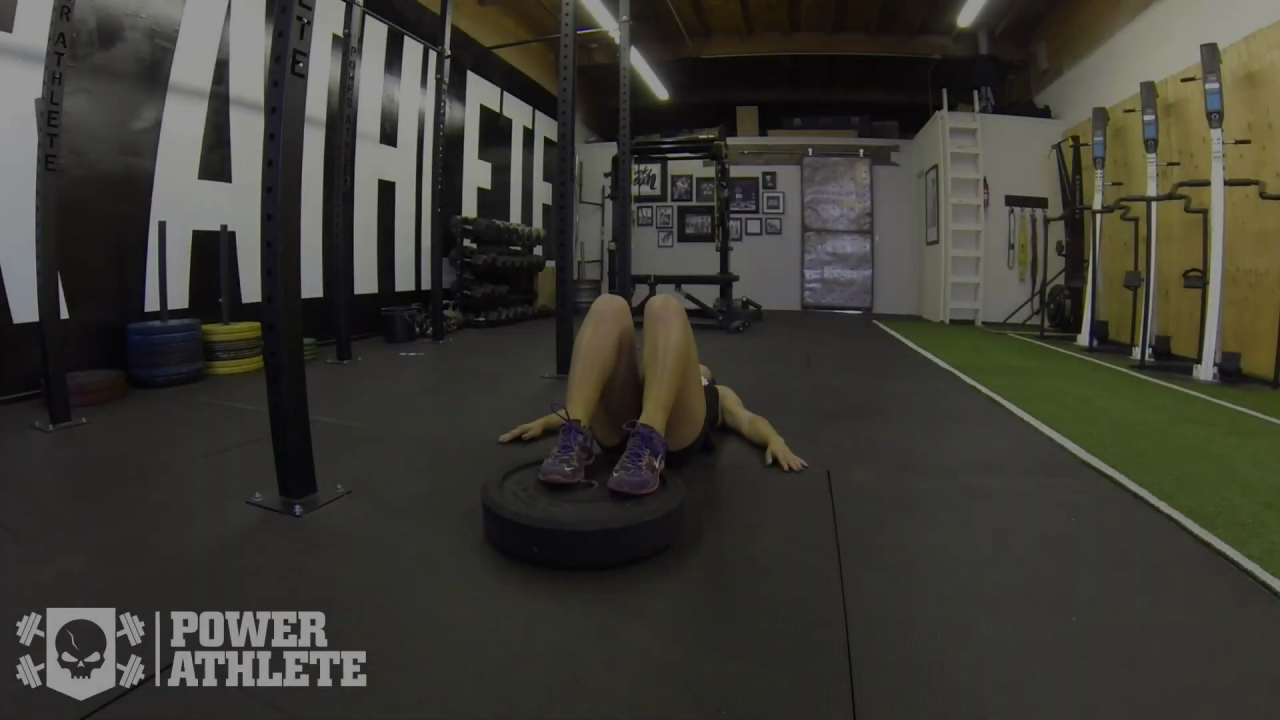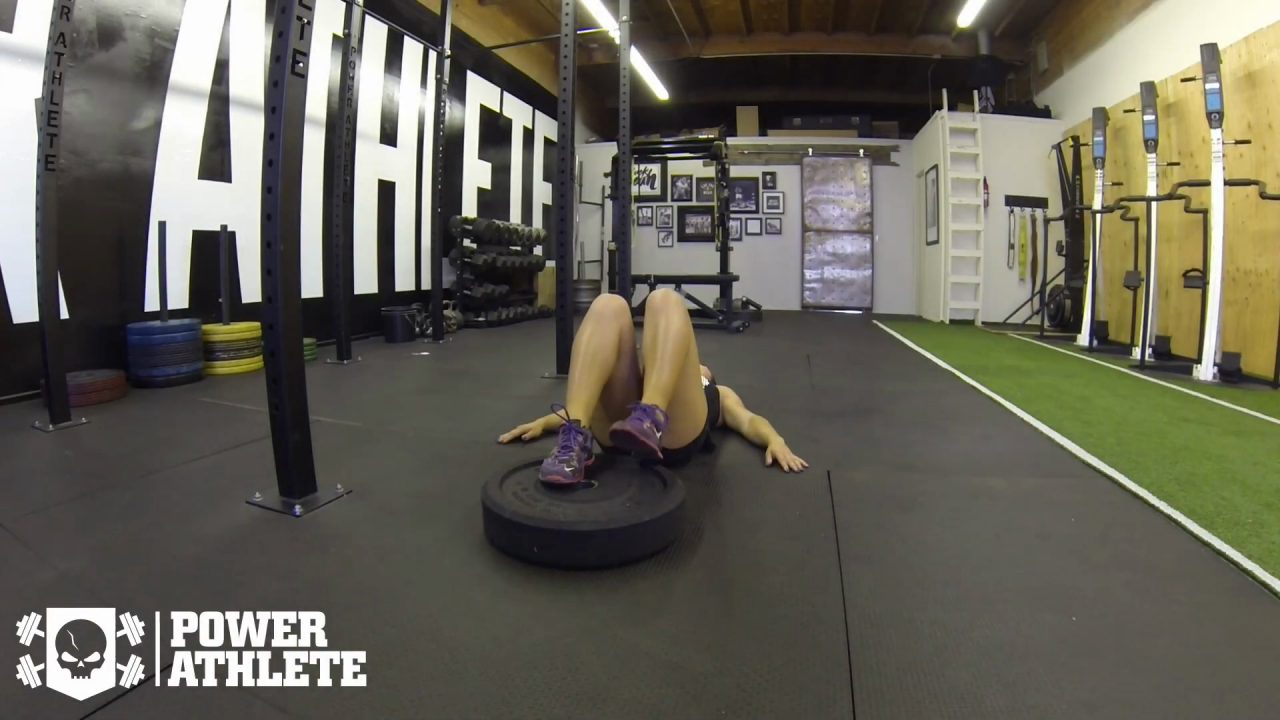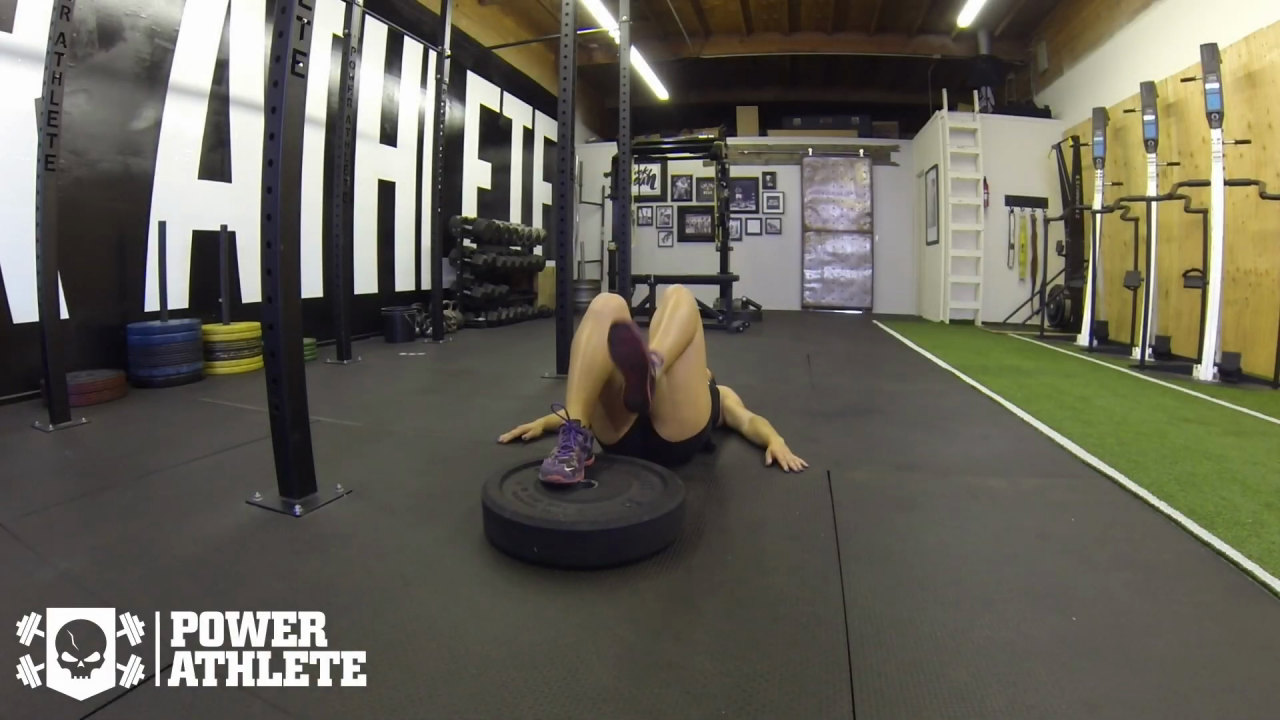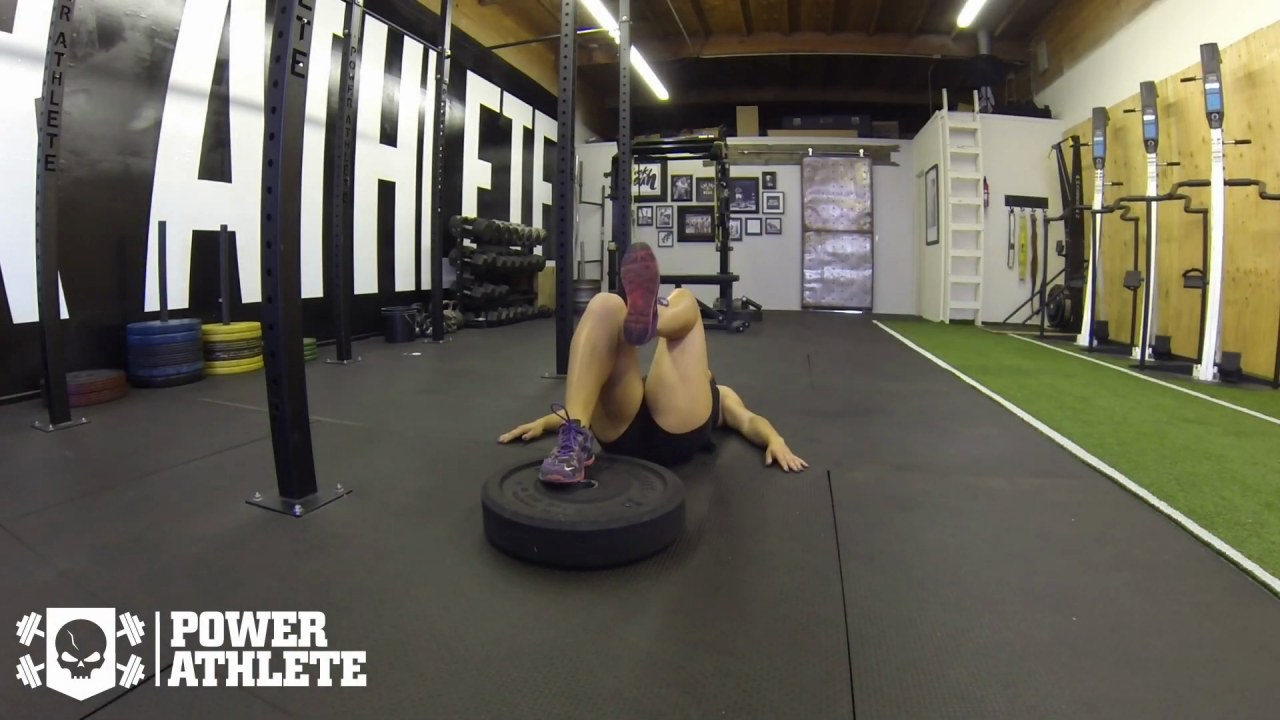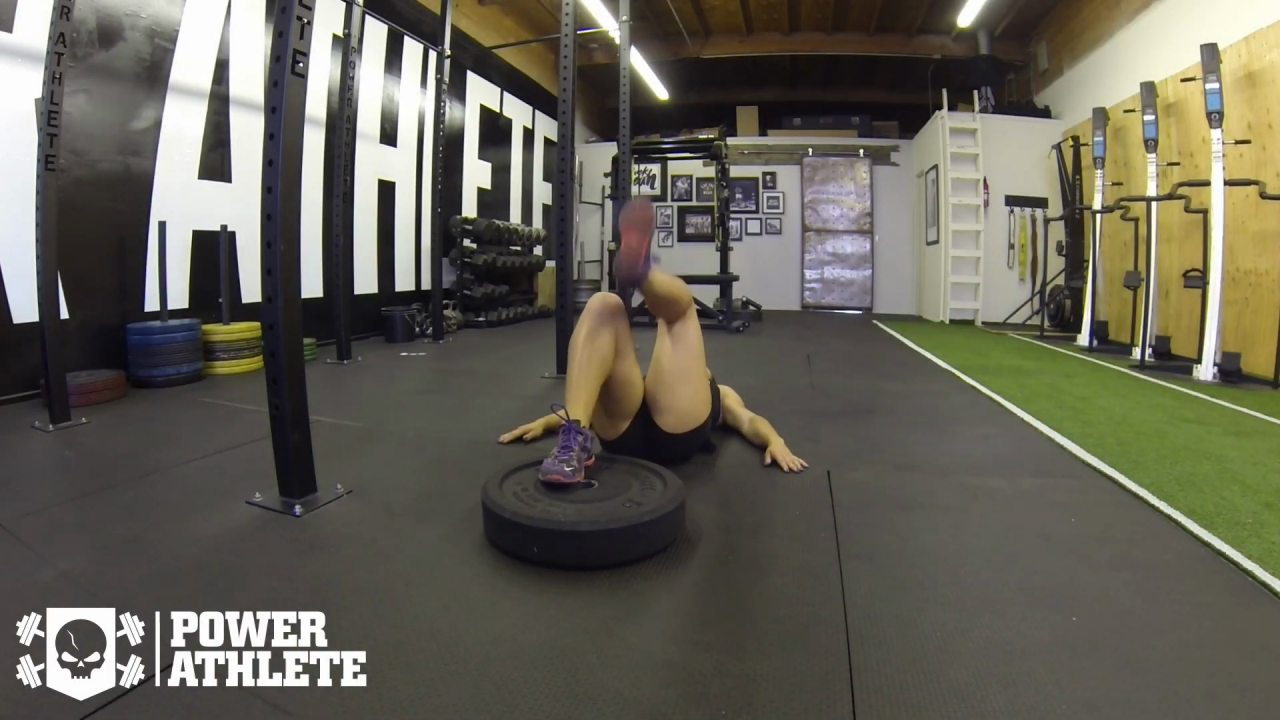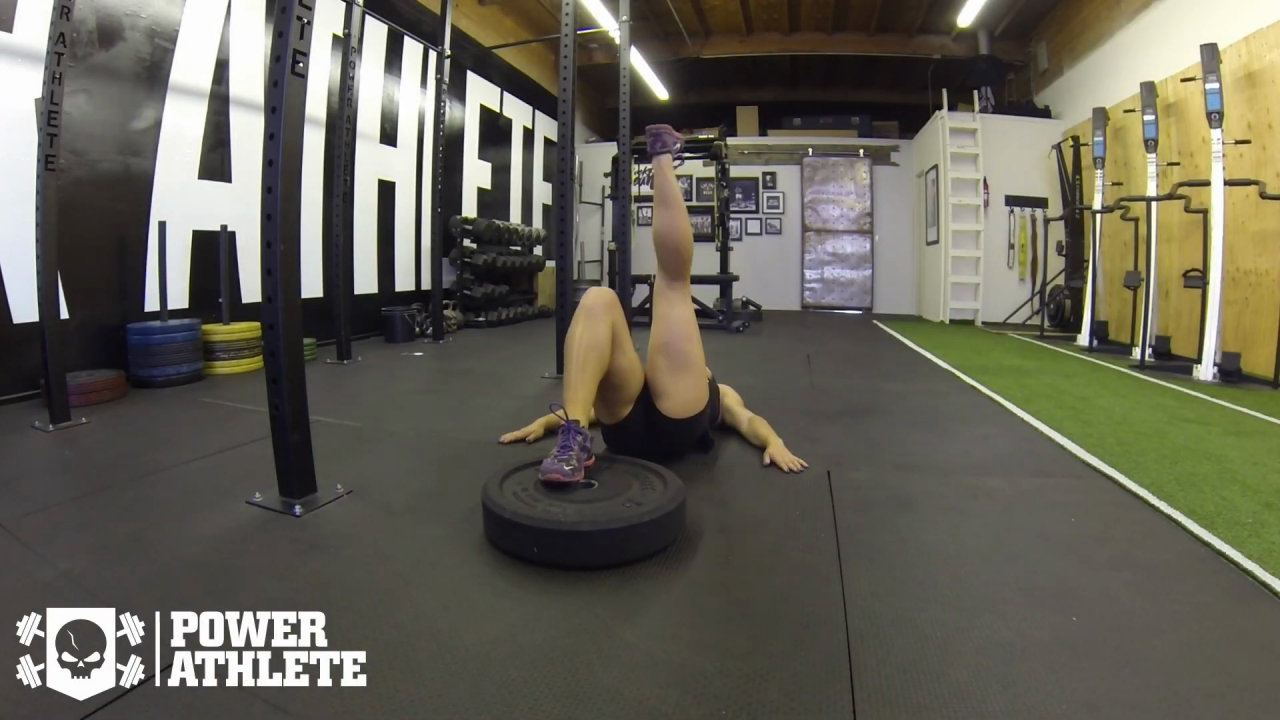
dt=0.3s
person 1, frame 1
left shoulder: (719, 394)
right shoulder: (641, 380)
left elbow: (747, 420)
right elbow: (594, 404)
left wrist: (774, 440)
right wrist: (543, 422)
left hip: (675, 433)
right hip: (619, 428)
left knee: (664, 307)
right knee: (609, 306)
left ankle: (649, 445)
right ankle: (575, 439)
person 1, frame 2
left shoulder: (719, 393)
left elbow: (747, 420)
right elbow: (601, 402)
left wrist: (775, 440)
right wrist: (543, 422)
left hip: (677, 434)
right hip: (619, 422)
left knee: (665, 300)
right knee: (609, 306)
left ankle: (651, 421)
right ankle: (575, 439)
person 1, frame 3
left shoulder: (720, 394)
left elbow: (748, 421)
right elbow: (596, 405)
left wrist: (775, 440)
right wrist: (544, 423)
left hip: (677, 435)
right hip: (623, 433)
left knee: (677, 296)
right knee: (607, 305)
left ankle: (647, 374)
right ankle: (575, 440)
person 1, frame 4
left shoulder: (719, 393)
right shoulder: (647, 385)
left elbow: (747, 420)
right elbow: (600, 399)
left wrist: (775, 439)
right wrist: (544, 422)
left hip: (677, 432)
right hip: (623, 429)
left knee: (682, 300)
right knee: (605, 305)
left ankle: (650, 320)
right ankle: (574, 439)
person 1, frame 5
left shoulder: (719, 393)
left elbow: (748, 420)
left wrist: (775, 440)
right wrist: (546, 421)
left hip: (678, 428)
right hip: (624, 428)
left knee: (677, 306)
right knee: (604, 306)
left ankle: (640, 273)
right ankle: (574, 440)
person 1, frame 6
left shoulder: (719, 394)
right shoulder: (640, 380)
left elbow: (747, 420)
right elbow: (598, 396)
left wrist: (774, 442)
right wrist: (543, 422)
left hip: (677, 422)
right hip: (627, 422)
left knee: (674, 281)
right knee: (598, 299)
left ankle: (662, 158)
right ankle: (575, 438)
